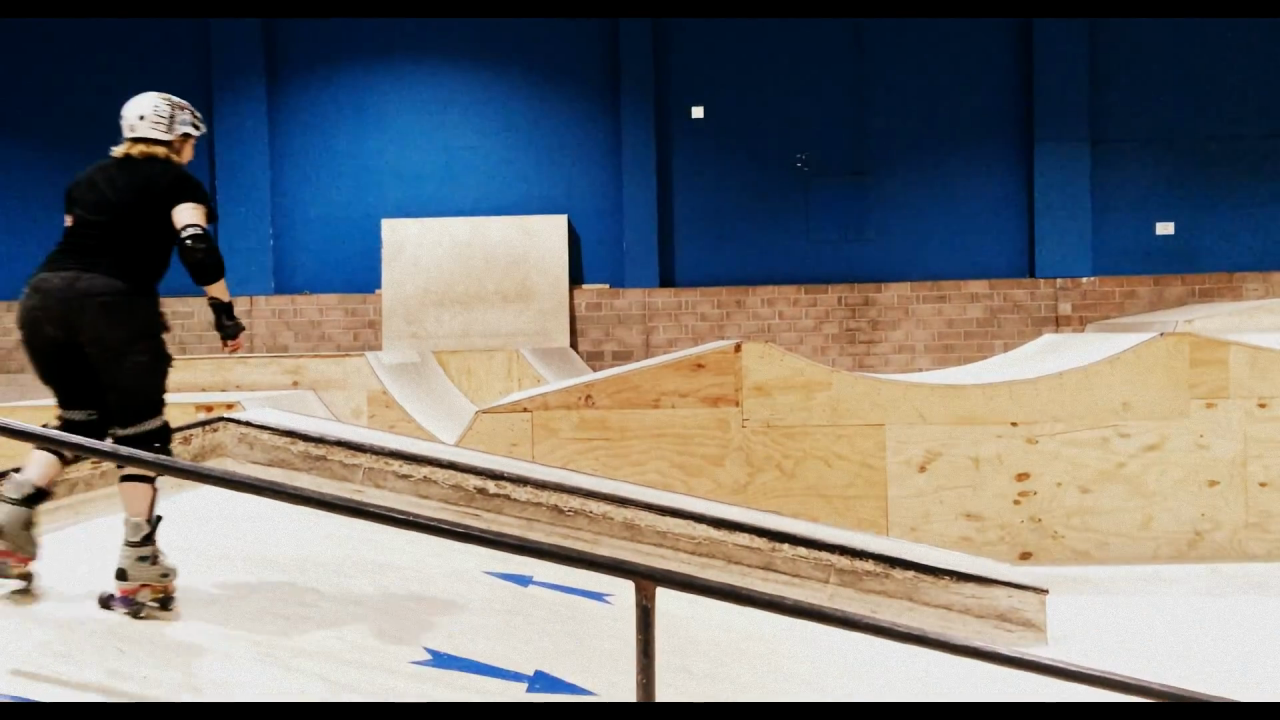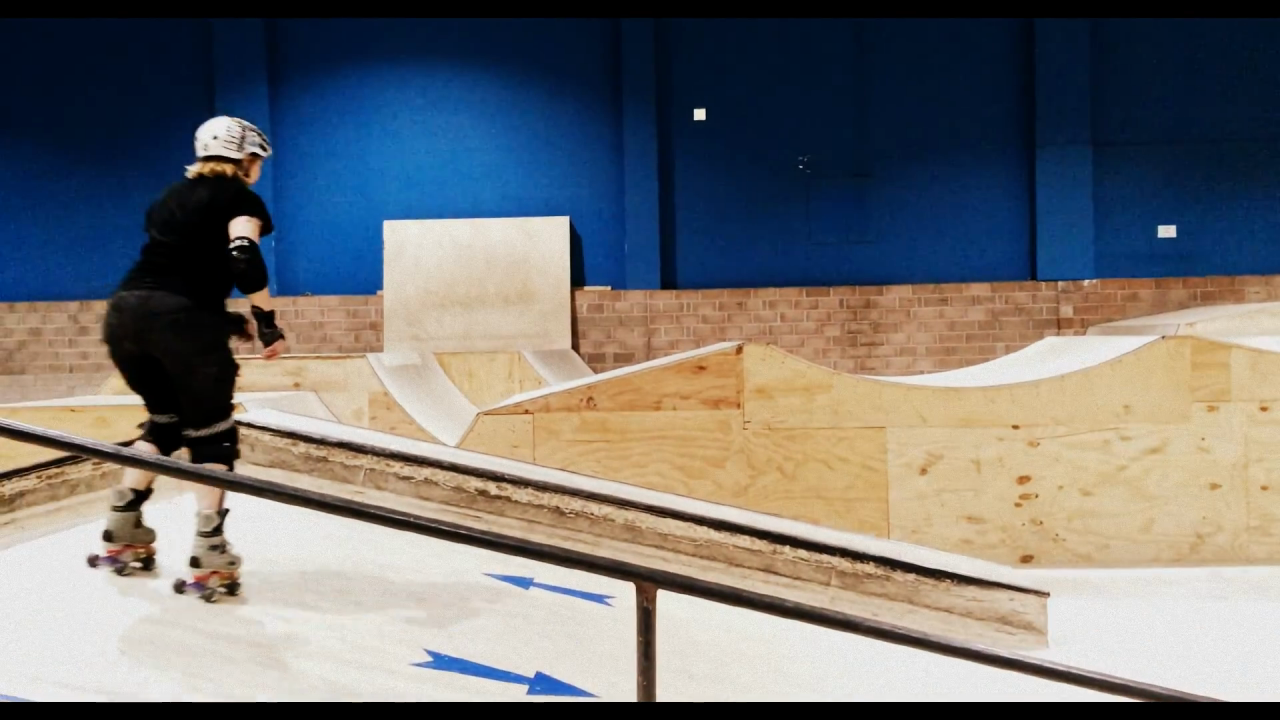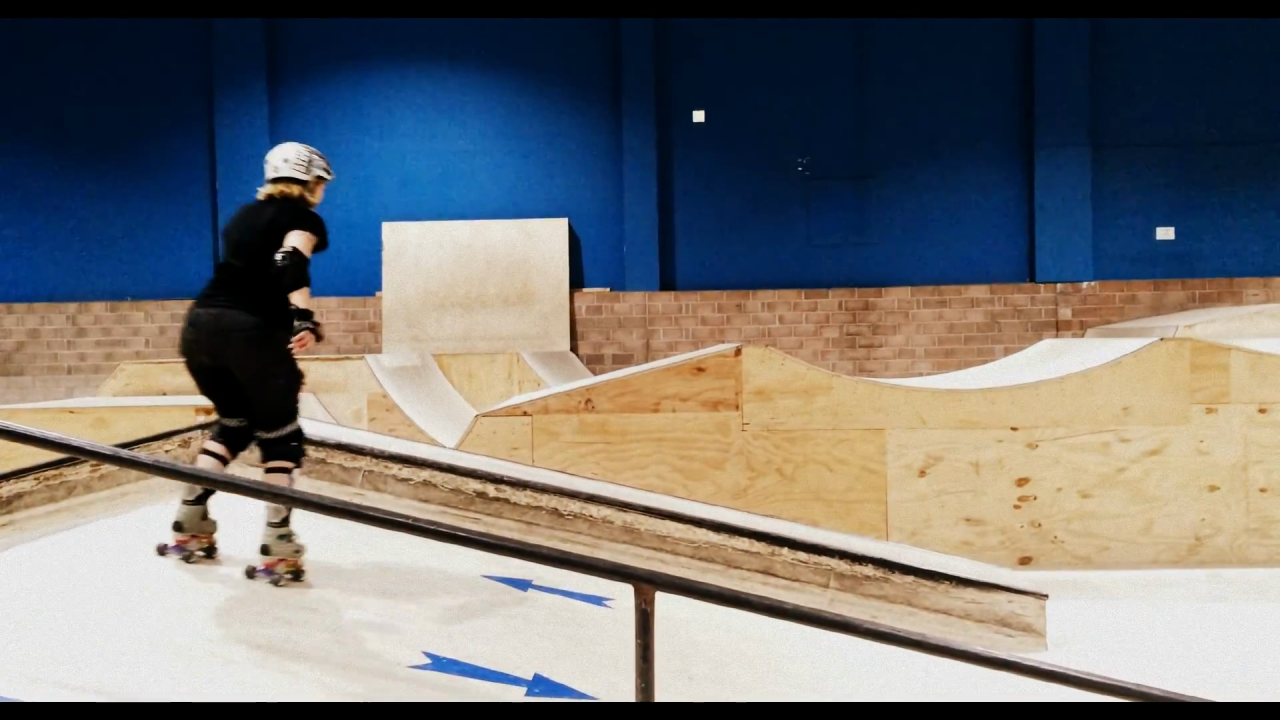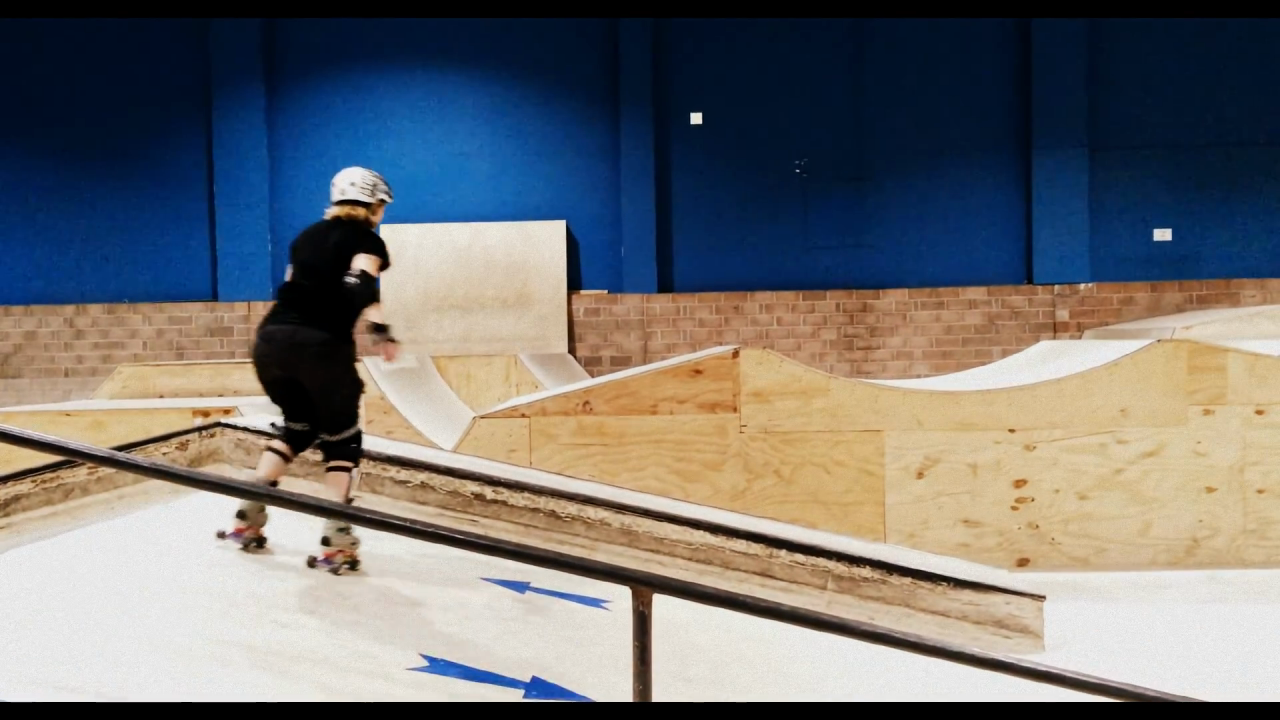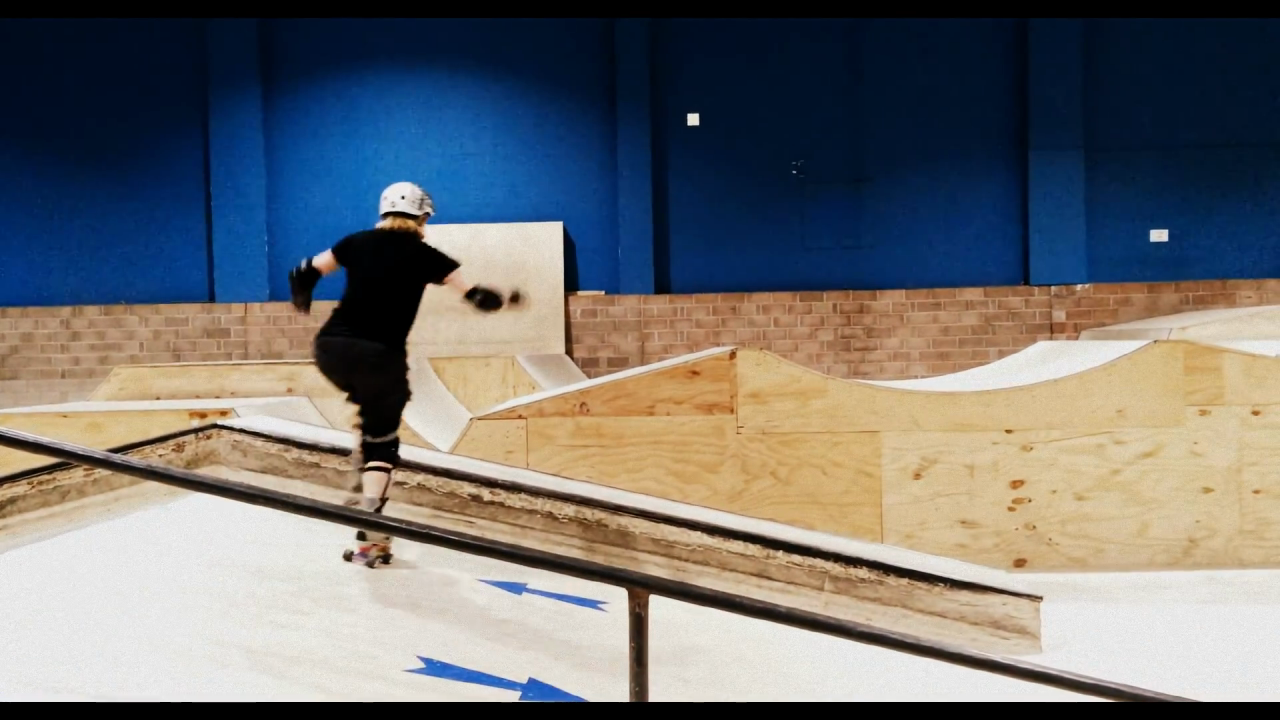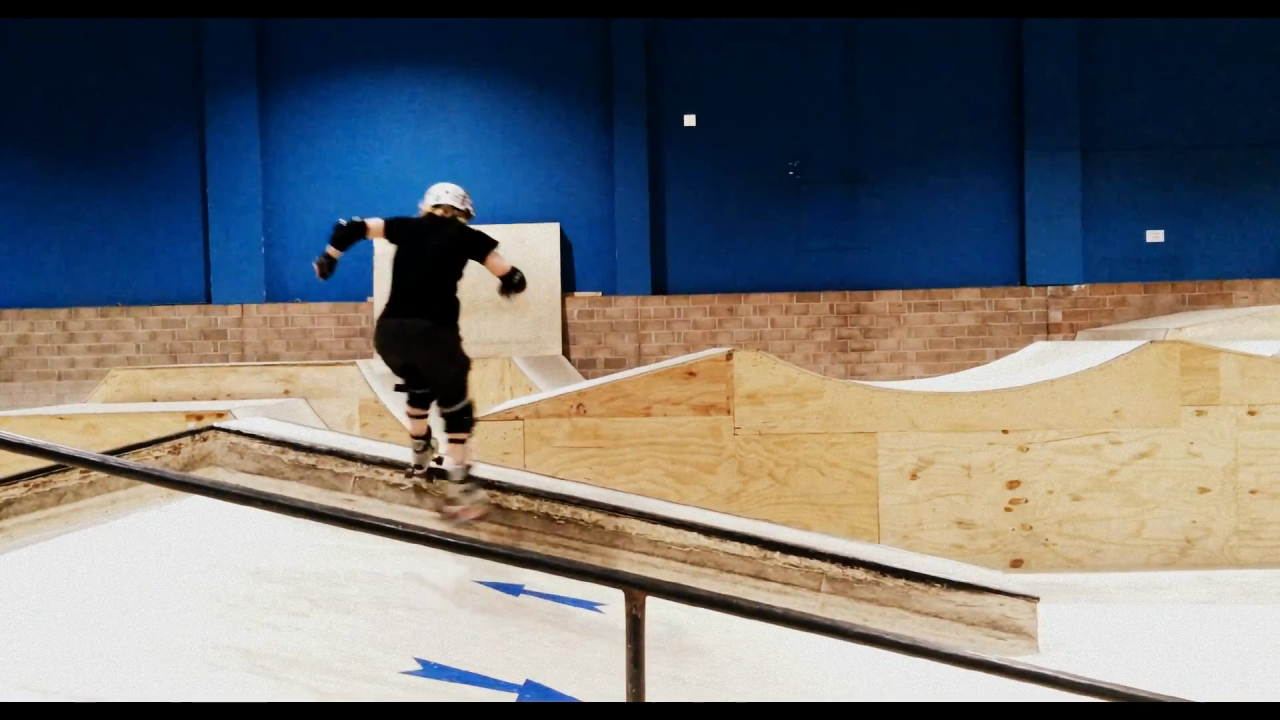
dt=0.2s
person 1, frame 1
left shoulder: (87, 179)
right shoulder: (178, 182)
right elbow: (196, 244)
right wrist: (224, 310)
left hip: (45, 295)
right hip: (115, 303)
left knee: (81, 422)
right knee: (141, 434)
person 1, frame 2
left shoulder: (168, 198)
right shoulder: (241, 199)
right elbow: (244, 255)
left wrist: (219, 315)
right wrist: (266, 318)
left hip: (125, 312)
right hip: (183, 319)
left knee: (166, 421)
right knee: (212, 435)
left ankle: (122, 527)
right ankle: (209, 550)
person 1, frame 3
left shoulder: (244, 216)
right shoulder: (303, 218)
right elbow: (290, 263)
left wrist: (283, 314)
right wrist: (305, 316)
left hip: (200, 325)
right hip: (251, 332)
left knee: (234, 424)
right knee: (280, 438)
left ankle: (190, 519)
right ankle: (277, 543)
person 1, frame 4
left shoulder: (309, 236)
right shoulder: (367, 240)
right elbow: (359, 284)
right wrist: (380, 329)
left hip: (271, 339)
right hip: (320, 345)
left knee: (298, 427)
right knee: (342, 441)
left ankle: (249, 514)
right ankle: (337, 538)
person 1, frame 5
left shoulder: (358, 242)
right shoulder: (423, 254)
left elbow: (306, 272)
right elbow: (474, 296)
left wrist: (301, 294)
right wrist: (506, 298)
left hip: (330, 347)
right hip: (378, 354)
left knee: (371, 412)
right knee: (382, 441)
left ankle: (366, 486)
right ankle: (371, 535)
person 1, frame 6
left shoulder: (406, 227)
right shoulder: (466, 237)
left elbow: (350, 227)
right elbow: (512, 279)
left wrist: (328, 259)
right wrist: (509, 285)
left hip: (389, 331)
right hip: (434, 334)
left knee: (419, 391)
right knee: (457, 412)
left ankle: (420, 461)
right ankle: (461, 494)
